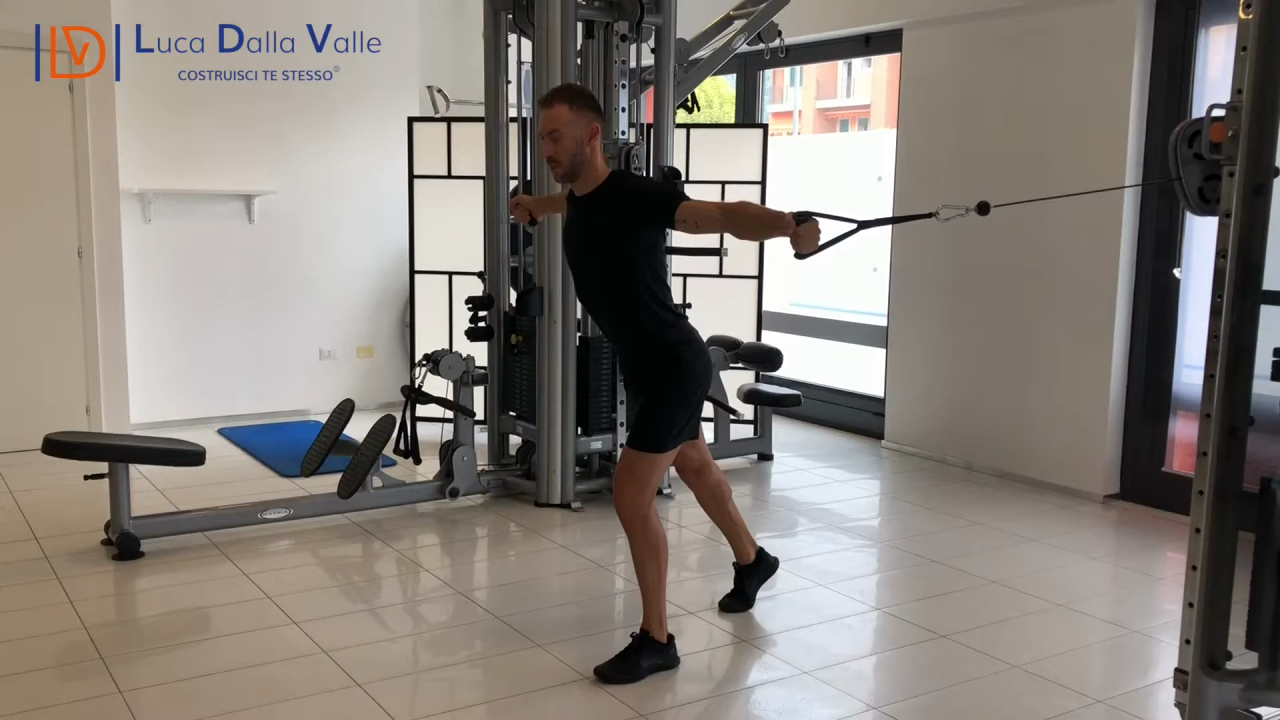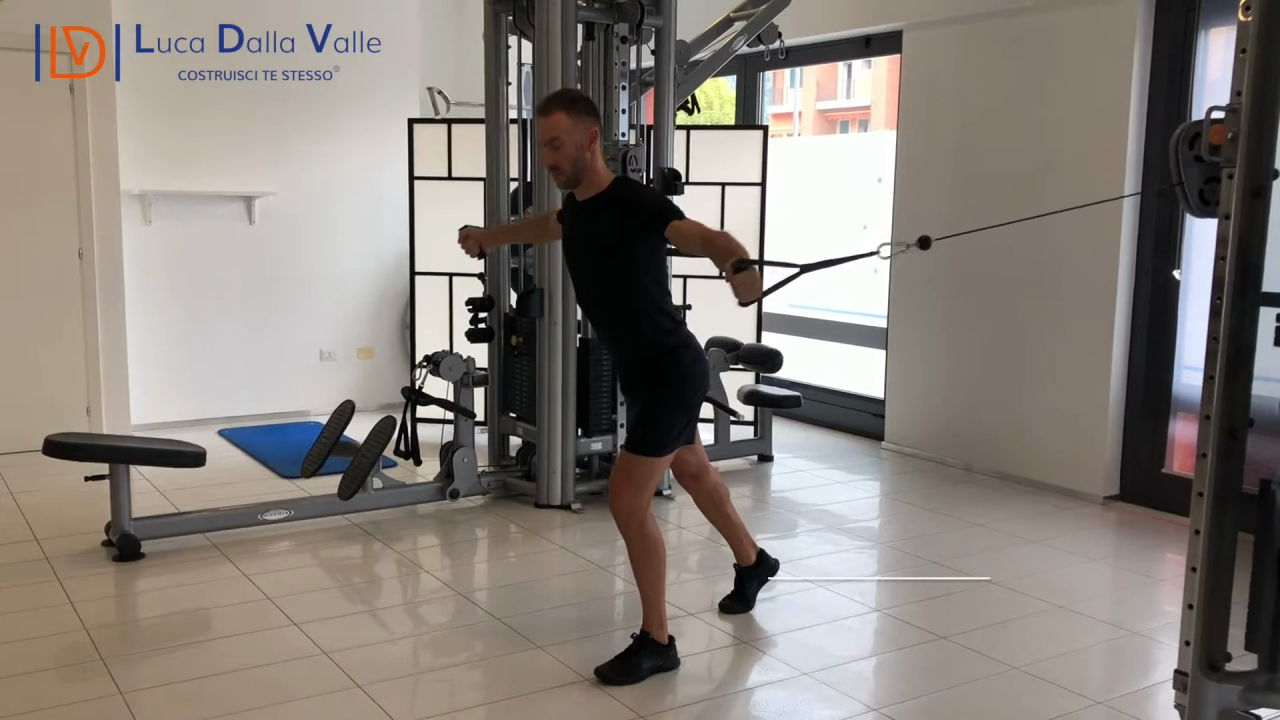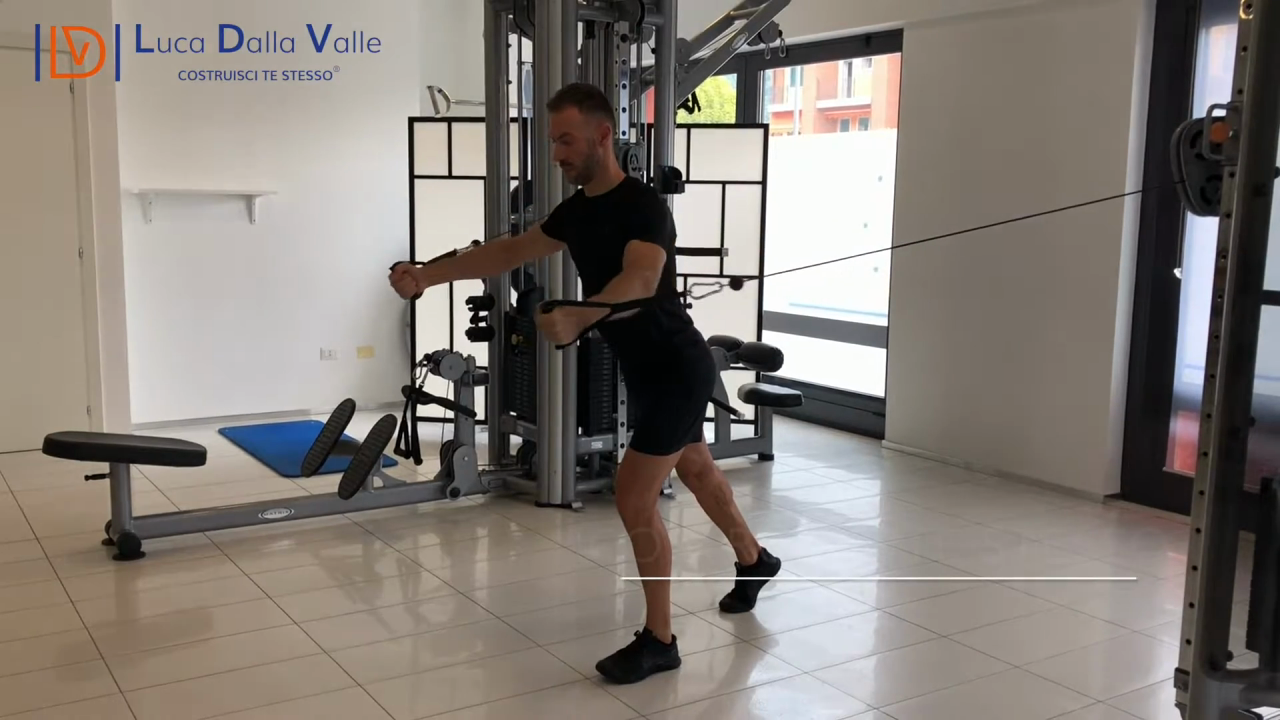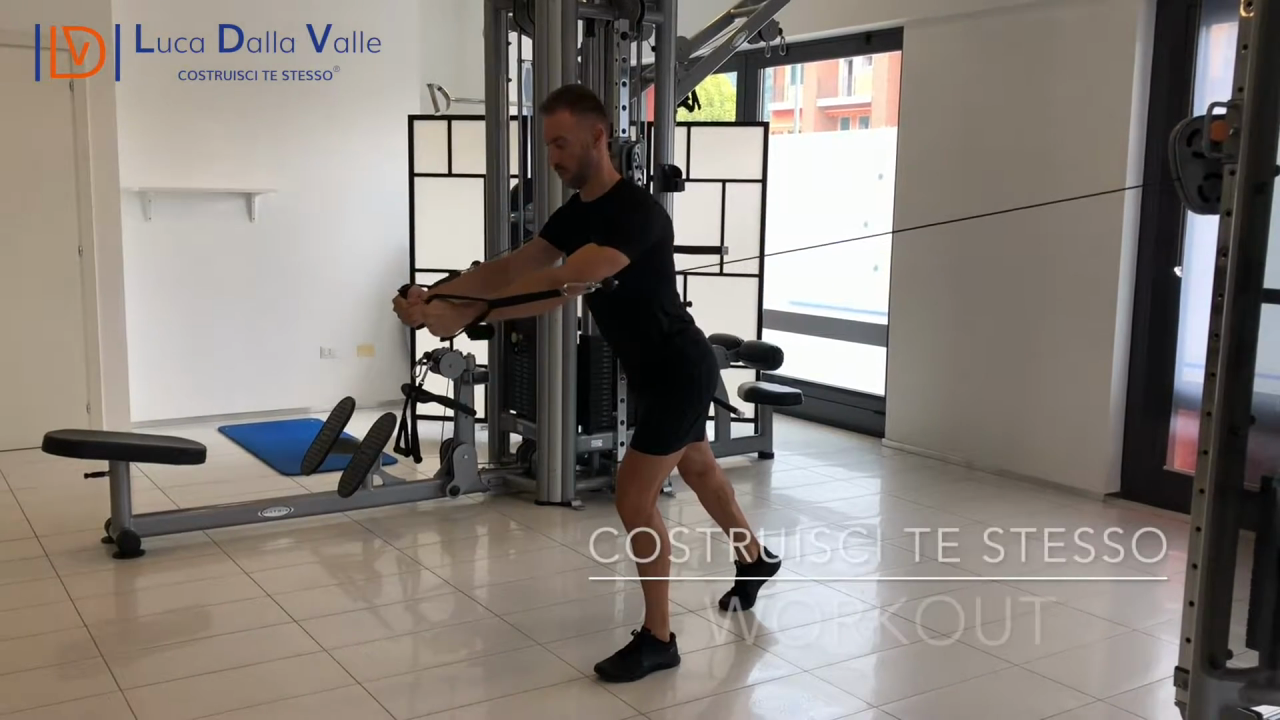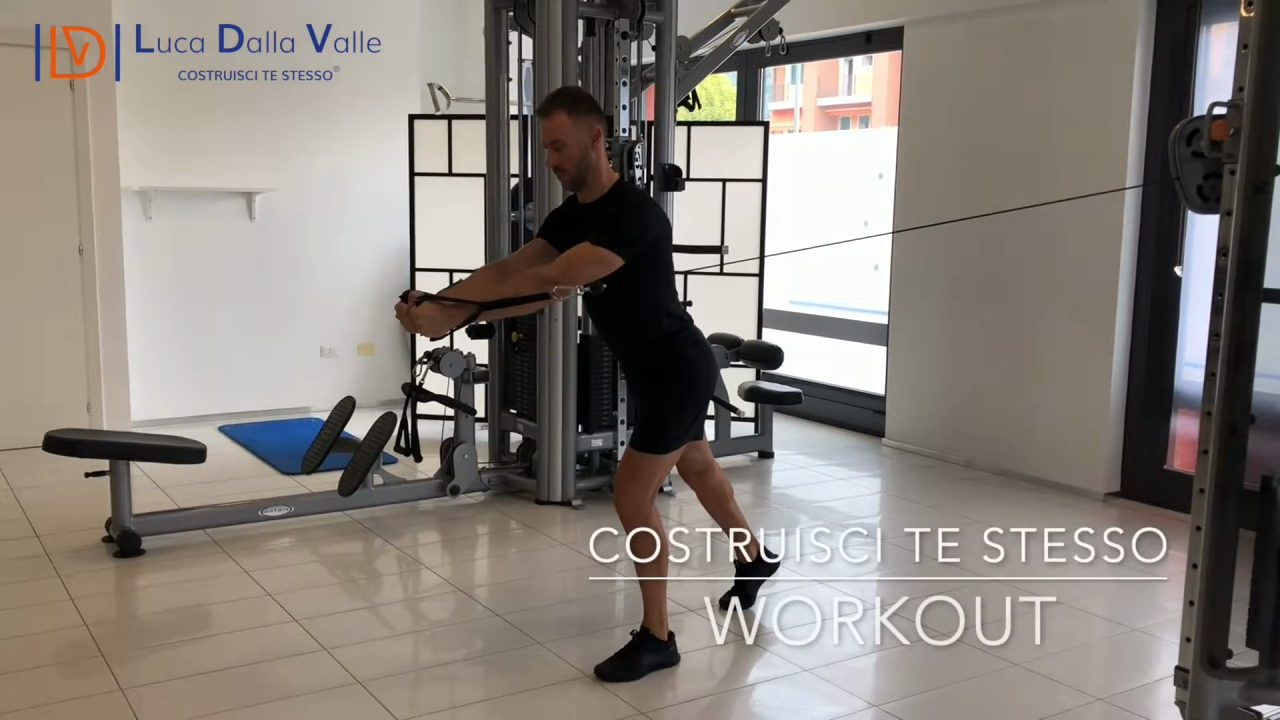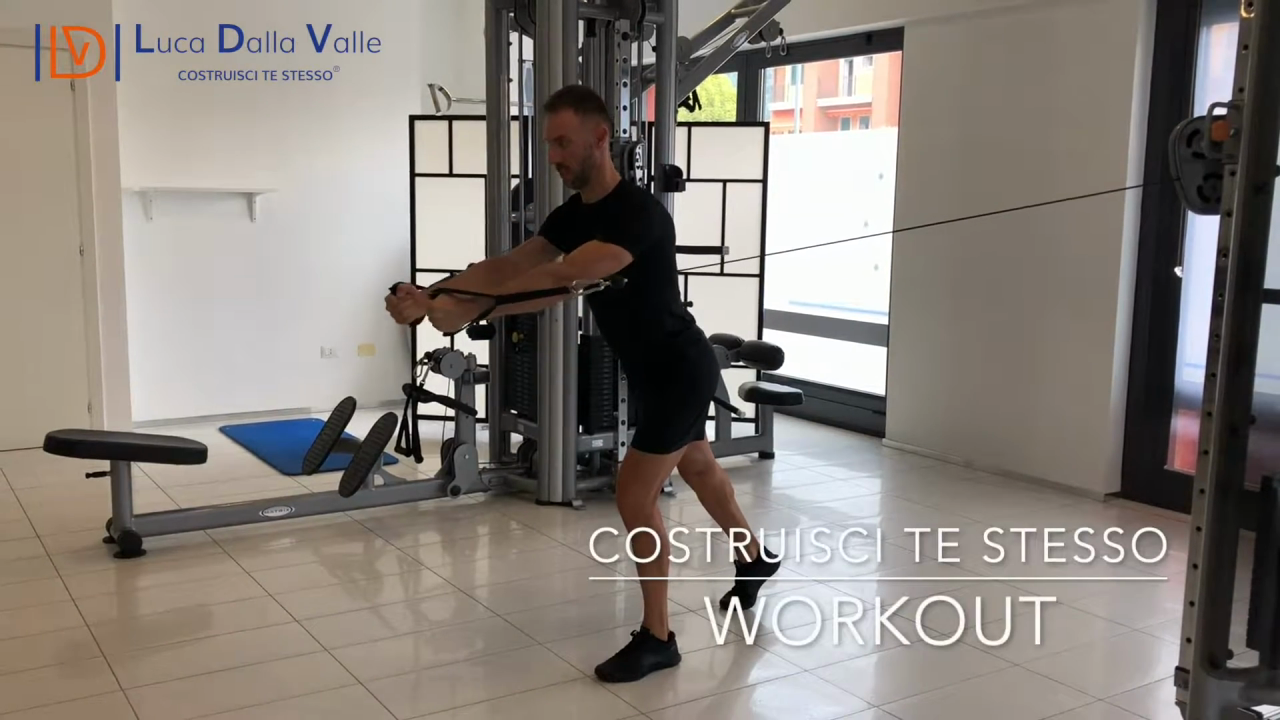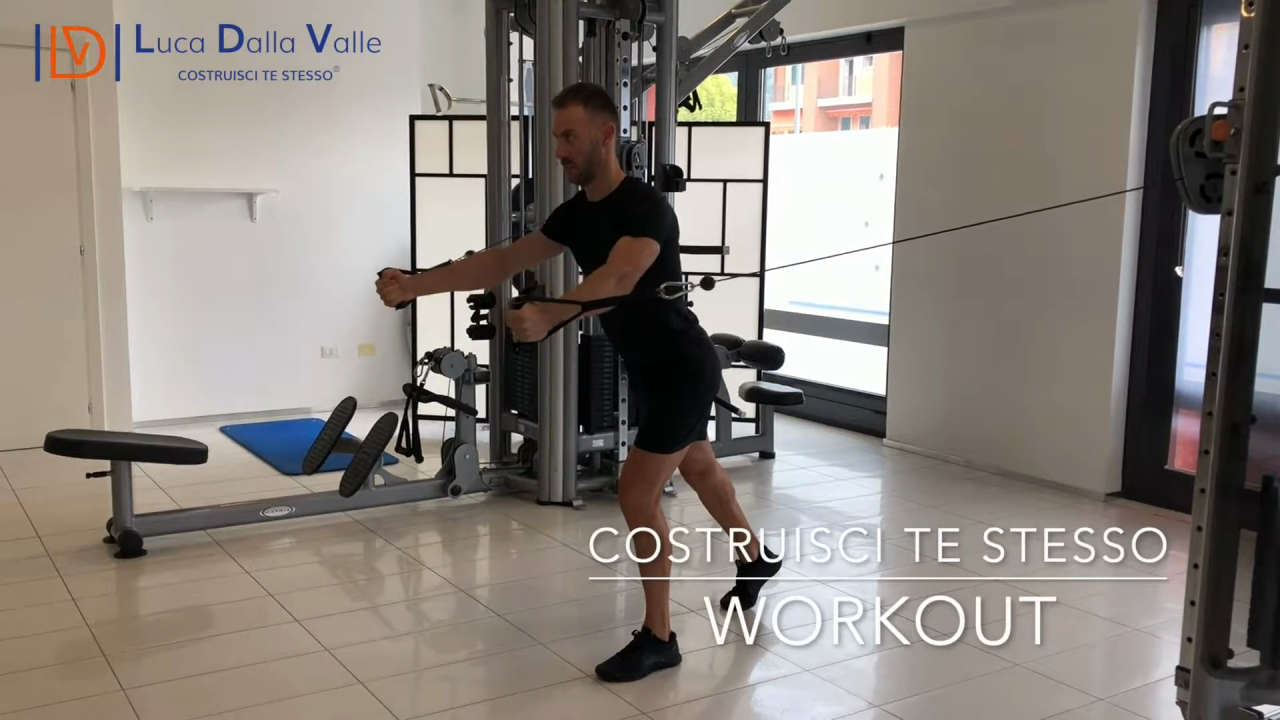
dt=0.5s
person 1, frame 1
left shoulder: (636, 195)
right shoulder: (583, 196)
left elbow: (721, 214)
left wrist: (786, 224)
right wrist: (533, 206)
left hip: (673, 365)
right hip: (648, 364)
left knee: (632, 496)
right knee: (695, 467)
left ankle: (656, 640)
right ankle: (752, 560)
person 1, frame 2
left shoulder: (634, 204)
right shoulder: (580, 206)
left elbow: (702, 238)
right elbow: (550, 225)
left wrist: (738, 267)
right wrist: (491, 237)
left hip: (670, 369)
right hip: (643, 369)
left knee: (628, 499)
right knee: (693, 471)
left ankle: (657, 642)
right ankle: (753, 562)
person 1, frame 3
left shoulder: (642, 206)
right shoulder: (577, 209)
left elbow: (639, 280)
right elbow: (510, 251)
left wrist: (574, 318)
right wrist: (427, 275)
left hip: (676, 369)
right hip: (649, 369)
left knee: (634, 497)
right knee: (696, 470)
left ankle: (658, 640)
right ankle: (754, 561)
person 1, frame 4
left shoulder: (635, 211)
right shoulder: (575, 215)
left elbow: (564, 284)
right elbow: (510, 268)
left wrist: (468, 314)
right wrist: (431, 299)
left hip: (679, 370)
right hip: (652, 370)
left knee: (634, 498)
right knee: (698, 470)
left ankle: (657, 638)
right ankle: (754, 559)
person 1, frame 5
left shoulder: (633, 214)
right shoulder: (571, 215)
left elbow: (551, 283)
right elbow: (508, 270)
left wrist: (454, 316)
right wrist: (435, 303)
left hip: (678, 369)
right hip: (650, 368)
left knee: (632, 495)
right knee: (697, 468)
left ankle: (656, 637)
right ankle: (754, 558)
person 1, frame 6
left shoulder: (637, 212)
right shoulder: (573, 215)
left elbow: (564, 280)
right elbow: (507, 266)
left wrist: (469, 310)
right wrist: (427, 297)
left hip: (680, 369)
right hip: (649, 370)
left knee: (634, 495)
right knee: (698, 469)
left ankle: (657, 638)
right ankle: (754, 558)
person 1, frame 7
left shoulder: (644, 207)
right shoulder: (577, 212)
left elbow: (618, 277)
right elbow: (503, 261)
left wrist: (547, 316)
right wrist: (417, 285)
left hip: (683, 369)
right hip: (650, 370)
left knee: (637, 495)
right knee: (700, 469)
left ankle: (658, 638)
right ankle: (756, 559)
